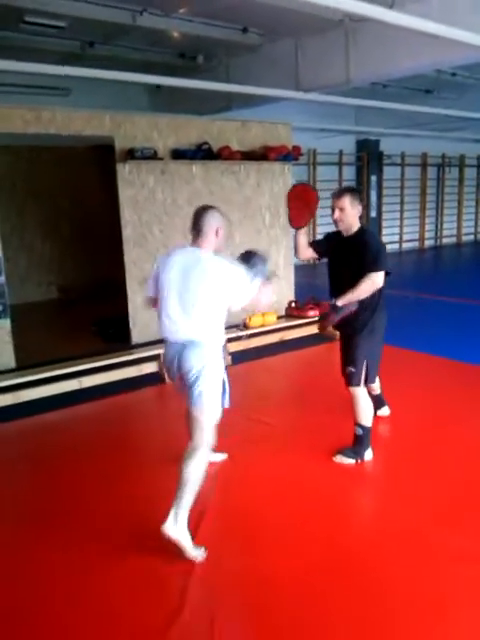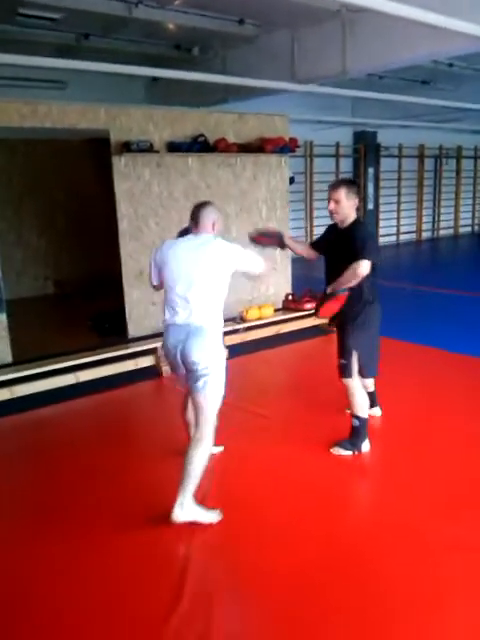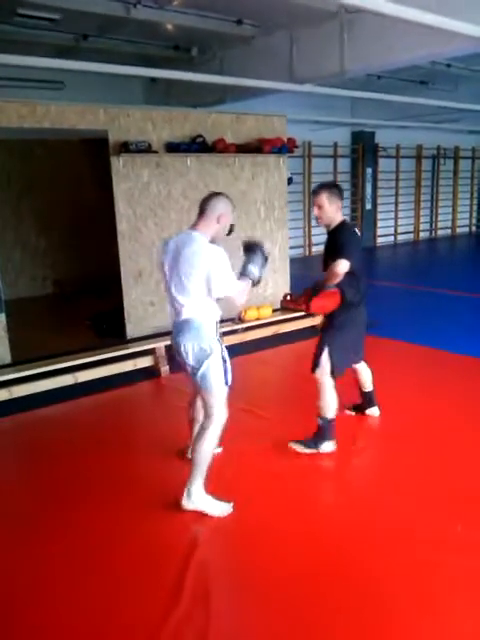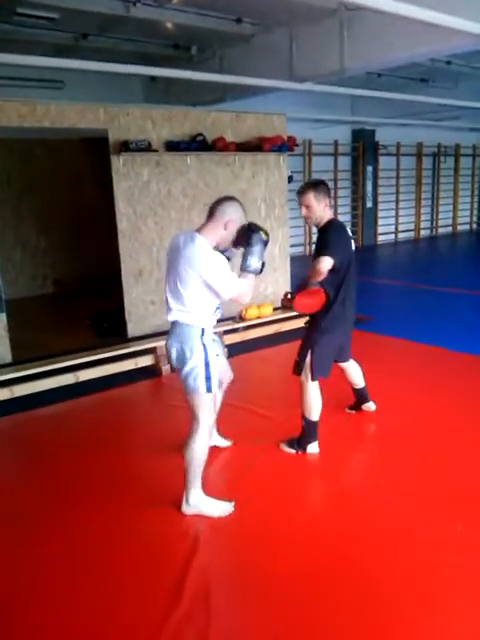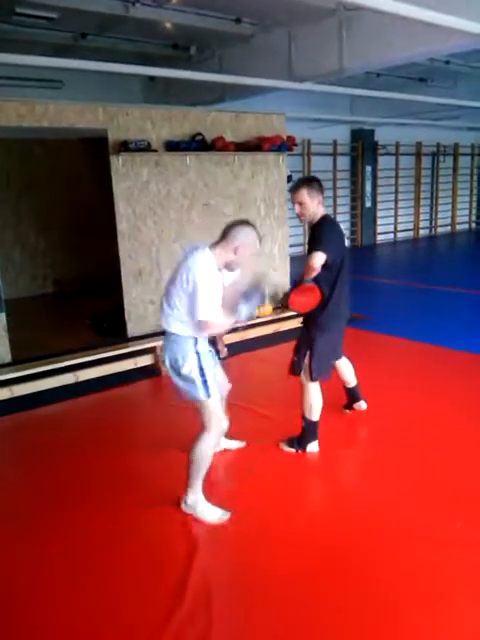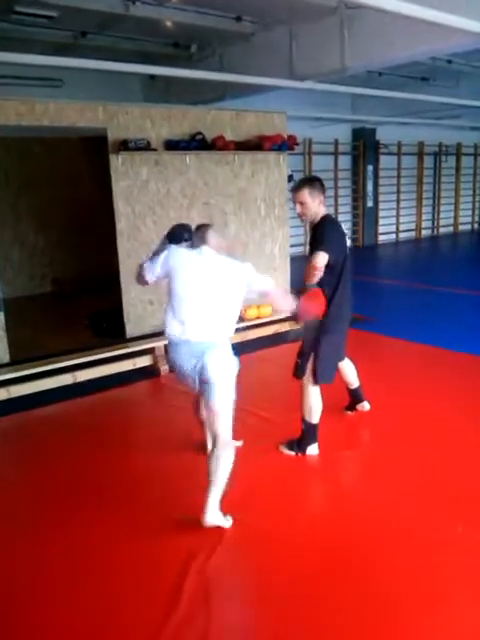
dt=0.2s
person 1, frame 1
left shoulder: (167, 260)
right shoulder: (223, 269)
left elbow: (153, 301)
right elbow: (263, 299)
right wrist: (255, 273)
left hip: (173, 351)
right hip: (203, 355)
left knee: (199, 407)
right knee: (204, 440)
left ankle: (200, 453)
right ankle: (178, 521)
person 1, frame 2
left shoulder: (167, 248)
right shoulder: (222, 248)
left elbow: (156, 284)
right elbow: (259, 268)
left hip: (174, 336)
right hip: (203, 340)
left knee: (195, 396)
right knee: (206, 424)
left ankle: (197, 444)
right ankle: (185, 503)
person 1, frame 3
left shoulder: (172, 244)
right shoulder: (212, 253)
right elbow: (238, 297)
right wrist: (253, 266)
left hip: (182, 331)
right hip: (201, 335)
left knee: (203, 390)
right knee: (217, 416)
left ankle: (197, 446)
right ankle: (194, 493)
person 1, frame 4
left shoulder: (183, 240)
right shoulder: (208, 259)
right elbow: (242, 295)
left wrist: (229, 246)
right wrist: (254, 254)
left hip: (194, 331)
right hip: (192, 338)
left knee: (224, 378)
right knee: (204, 420)
left ankle: (209, 437)
right ankle: (193, 498)
person 1, frame 5
left shoulder: (202, 257)
right shoulder: (205, 273)
right elbow: (210, 325)
left wrist: (243, 280)
left hip: (190, 344)
right hip: (186, 349)
left knee: (221, 387)
right knee: (217, 424)
left ankle: (216, 442)
right ankle: (193, 498)
person 1, frame 6
left shoulder: (175, 255)
right shoulder: (236, 268)
left elbow: (144, 276)
right elbow: (273, 292)
right wrist: (296, 305)
left hip: (180, 350)
right hip: (212, 354)
left knee: (207, 394)
right knee: (223, 433)
left ankle: (214, 445)
right ankle: (212, 509)
person 2, frame 1
left shoulder: (370, 241)
right shoulder: (334, 240)
left elbow: (376, 279)
right elbow: (303, 253)
left wrist: (339, 303)
right wrist: (300, 225)
left hip: (366, 322)
right hip: (350, 320)
left knee: (356, 385)
right knee: (364, 371)
left ankle: (362, 447)
right ankle: (379, 405)
person 2, frame 2
left shoulder: (361, 233)
right shoulder: (333, 232)
left elbow: (361, 269)
right elbow: (312, 252)
left wrist: (331, 289)
right wrist: (285, 241)
left hip: (360, 313)
right hip: (347, 311)
left knee: (350, 376)
right knee: (359, 366)
left ankle: (359, 439)
right ankle: (371, 404)
person 2, frame 3
left shoulder: (344, 235)
right shoulder: (339, 233)
left elbow: (340, 269)
left wrist: (319, 289)
right wrist: (309, 295)
left hip: (346, 314)
right hip: (350, 311)
left knee: (322, 373)
right knee: (354, 359)
left ankle: (323, 437)
right ankle: (369, 404)
person 2, frame 4
left shoulder: (332, 233)
right shoulder: (335, 230)
left elbow: (322, 267)
left wrist: (305, 286)
right wrist: (302, 294)
left hip: (328, 316)
right hip: (340, 311)
left knee: (308, 376)
right knee: (343, 358)
left ankle: (308, 440)
right ankle: (365, 400)
person 2, frame 5
left shoulder: (325, 229)
right shoulder: (326, 227)
left elbow: (314, 263)
left wrist: (300, 285)
left hip: (324, 314)
right hip: (333, 309)
left knee: (308, 375)
right knee: (335, 356)
left ankle: (308, 439)
right ankle: (356, 399)
person 2, frame 6
left shoulder: (326, 229)
right shoulder: (328, 226)
left elbow: (318, 263)
left wrist: (305, 287)
right wrist: (310, 289)
left hip: (327, 315)
right hip: (335, 310)
left knee: (310, 378)
right knee: (337, 357)
left ankle: (308, 442)
right ankle: (359, 400)
